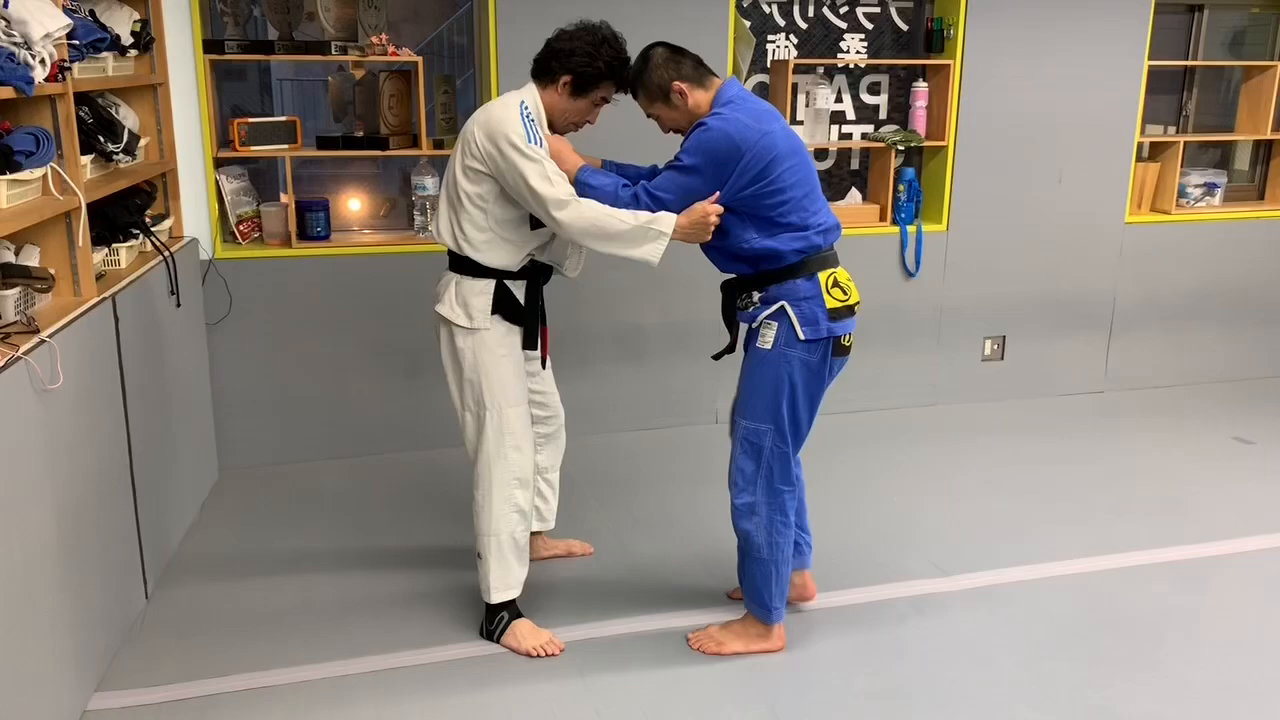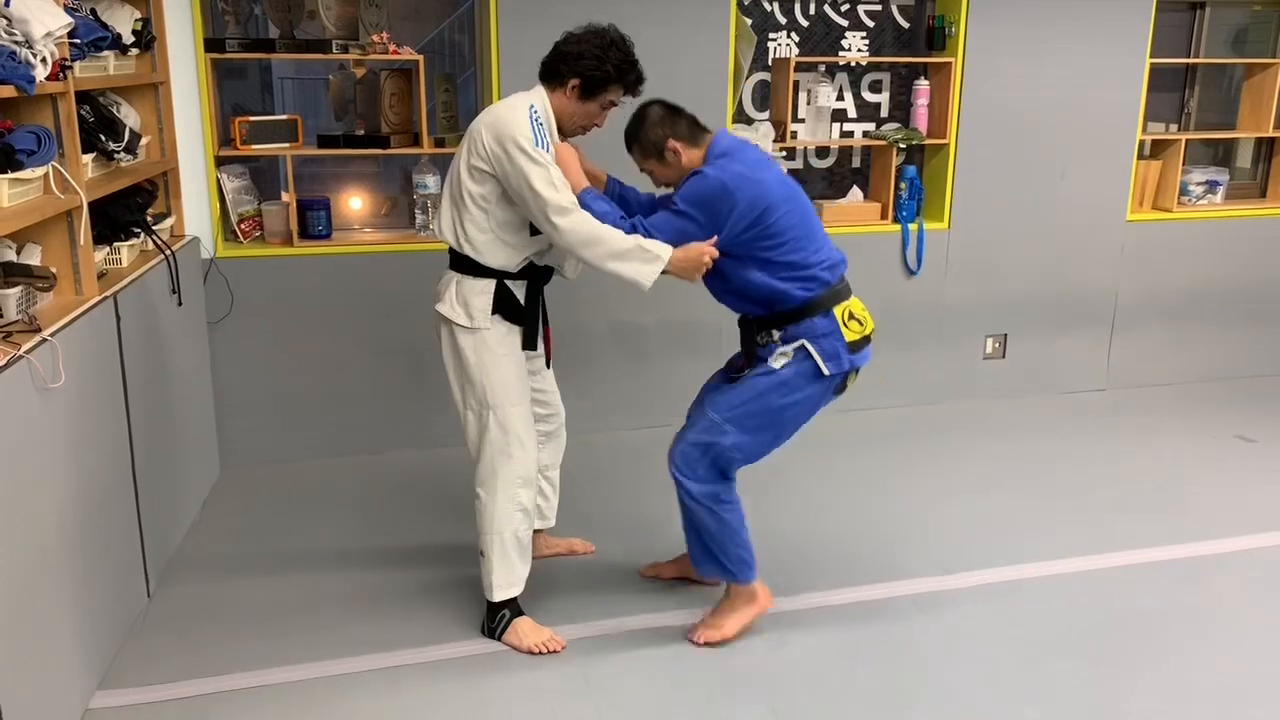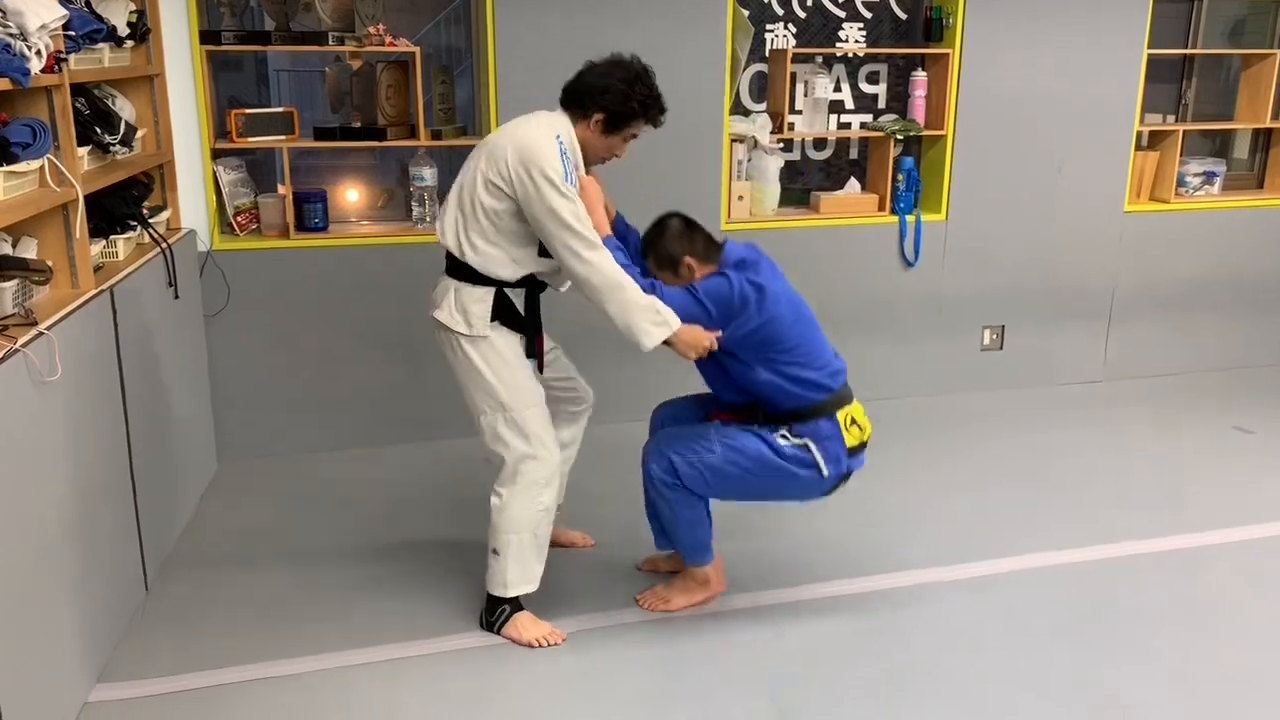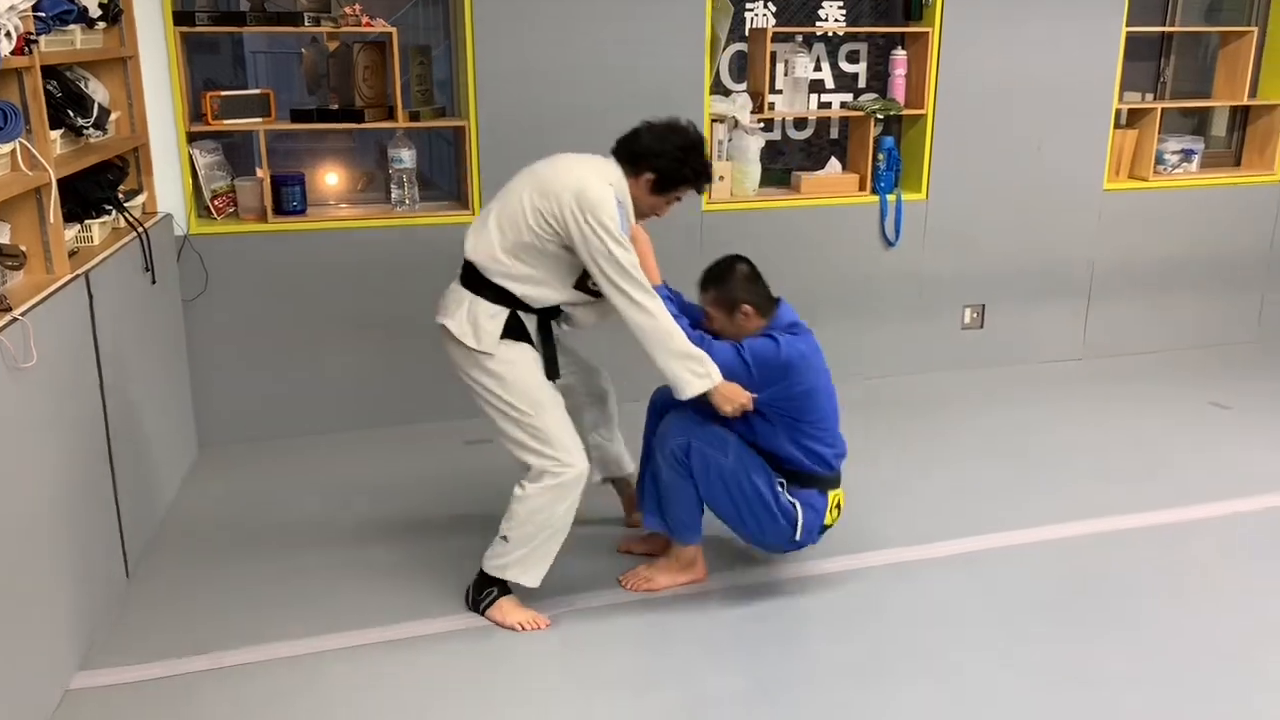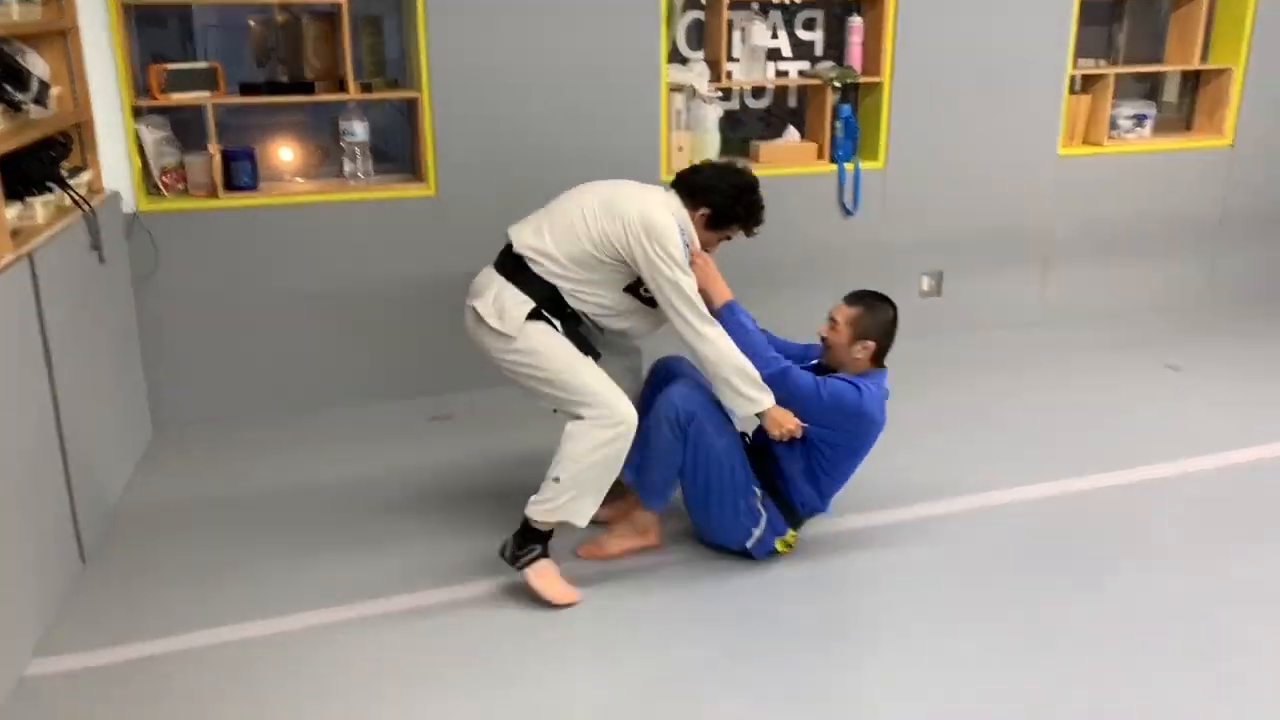
dt=0.2s
person 1, frame 1
left shoulder: (527, 122)
right shoulder: (508, 123)
left elbow: (550, 221)
right elbow: (567, 216)
right wrist: (671, 227)
left hip: (512, 301)
right hip: (484, 310)
left knee: (543, 421)
right knee: (505, 451)
left ankle: (531, 535)
right ankle: (501, 609)
person 1, frame 2
left shoulder: (531, 120)
right shoulder: (517, 127)
left elbow: (552, 222)
right elbow: (568, 226)
right wrist: (667, 260)
left hip: (512, 299)
right hip: (484, 309)
left knee: (544, 420)
right knee: (510, 449)
left ankle: (530, 533)
right ankle: (503, 609)
person 1, frame 3
left shoulder: (550, 137)
right shoulder: (541, 152)
left elbow: (566, 248)
right elbow: (586, 260)
right wrist: (671, 330)
left hip: (505, 303)
right hip: (481, 316)
left knee: (569, 401)
right knee: (535, 454)
left ankle: (534, 522)
right ankle: (504, 605)
person 1, frame 4
left shoulder: (593, 177)
right shoulder: (595, 199)
right elbow: (638, 306)
right wrist: (711, 384)
left hip: (515, 315)
right hip: (486, 328)
left knee: (585, 391)
right knee: (561, 465)
left ankle: (630, 493)
right ankle: (493, 587)
person 1, frame 5
left shoulder: (650, 206)
right shoulder: (661, 229)
left elbow: (663, 313)
right elbow: (700, 332)
right wrist: (765, 408)
left hip: (528, 299)
right hip: (507, 312)
left knee: (627, 365)
right knee: (612, 416)
right ankle: (530, 542)
person 2, frame 1
left shoulder: (727, 133)
right shoulder: (739, 114)
left elbow: (647, 208)
right elbow: (666, 185)
left wrist: (573, 168)
right wrist: (593, 166)
left hip: (798, 308)
right hip: (798, 298)
left knee: (758, 456)
right knee: (769, 446)
left ankle: (762, 622)
right ankle: (794, 569)
person 2, frame 2
left shoulder: (726, 186)
right shoulder: (732, 159)
left elbow: (640, 243)
right elbow: (663, 216)
left wrist: (575, 184)
right wrist: (596, 180)
left hip: (818, 345)
right hip: (794, 334)
left knee: (697, 456)
right knee: (706, 424)
left ankle: (744, 590)
right ankle: (706, 556)
person 2, frame 3
left shoulder: (740, 296)
right shoulder: (737, 261)
right elbow: (651, 267)
left wrist: (597, 220)
right wrist: (605, 211)
left hip: (816, 448)
right hip: (786, 415)
left knee: (666, 459)
right knee: (669, 419)
left ankle: (701, 575)
right ankle: (683, 551)
person 2, frame 4
left shoulder: (781, 354)
right shoulder: (774, 329)
right elbow: (690, 318)
left wrist: (646, 267)
left hip: (796, 510)
right hip: (776, 472)
left knee: (679, 430)
right knee: (668, 401)
left ankle: (686, 558)
right ankle: (662, 529)
person 2, frame 5
left shoulder: (857, 404)
right shoulder: (831, 362)
left elbow: (772, 374)
left wrist: (718, 292)
left hip: (749, 527)
left knee: (682, 400)
right knee: (671, 371)
left ankle: (642, 523)
right ankle: (634, 496)
